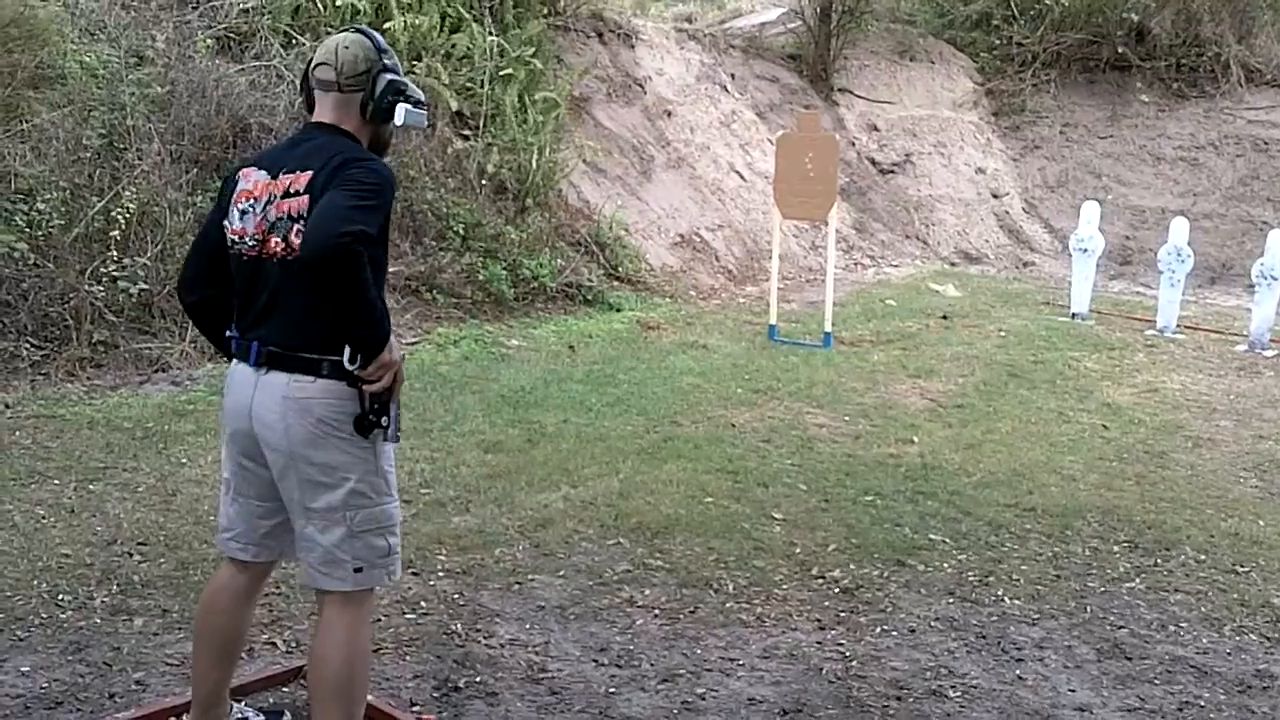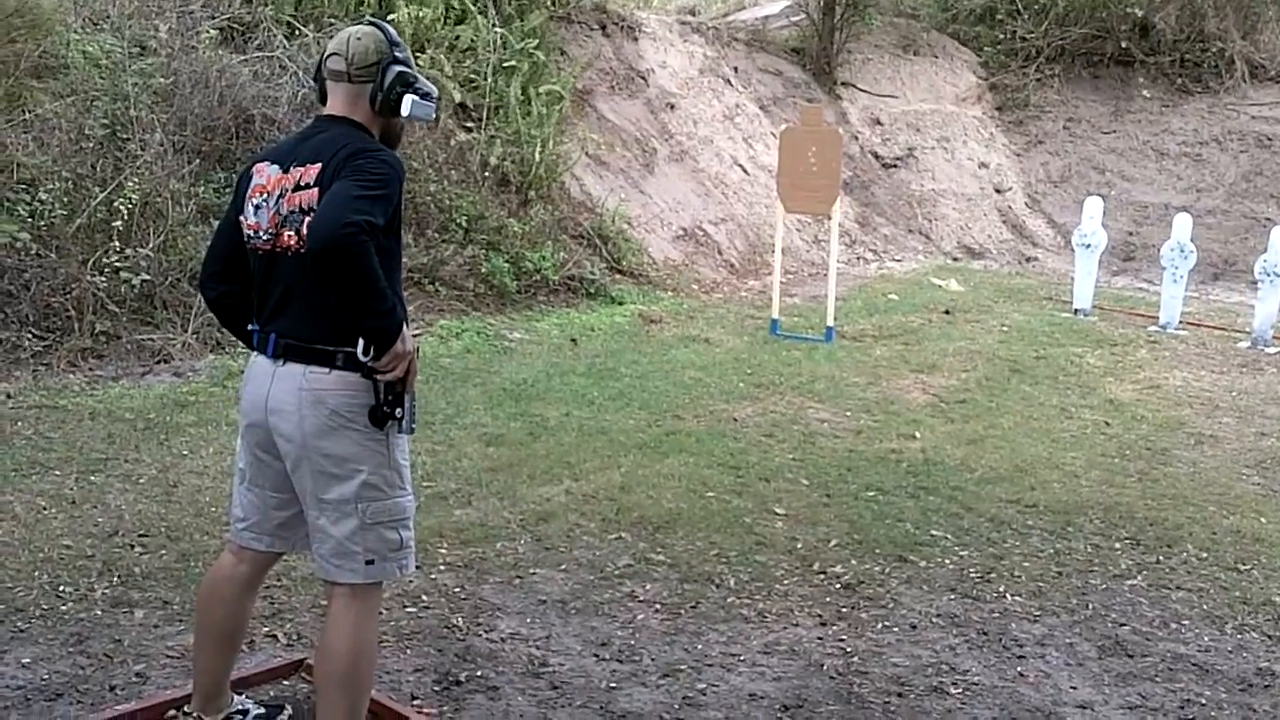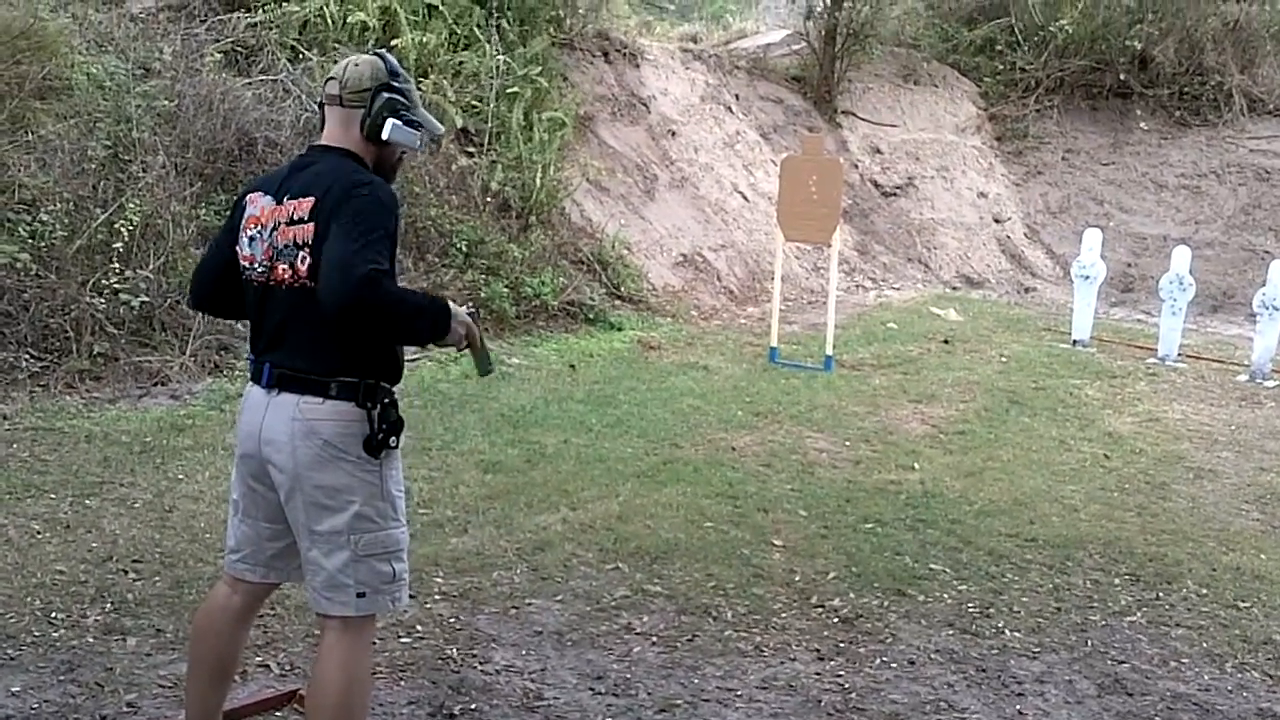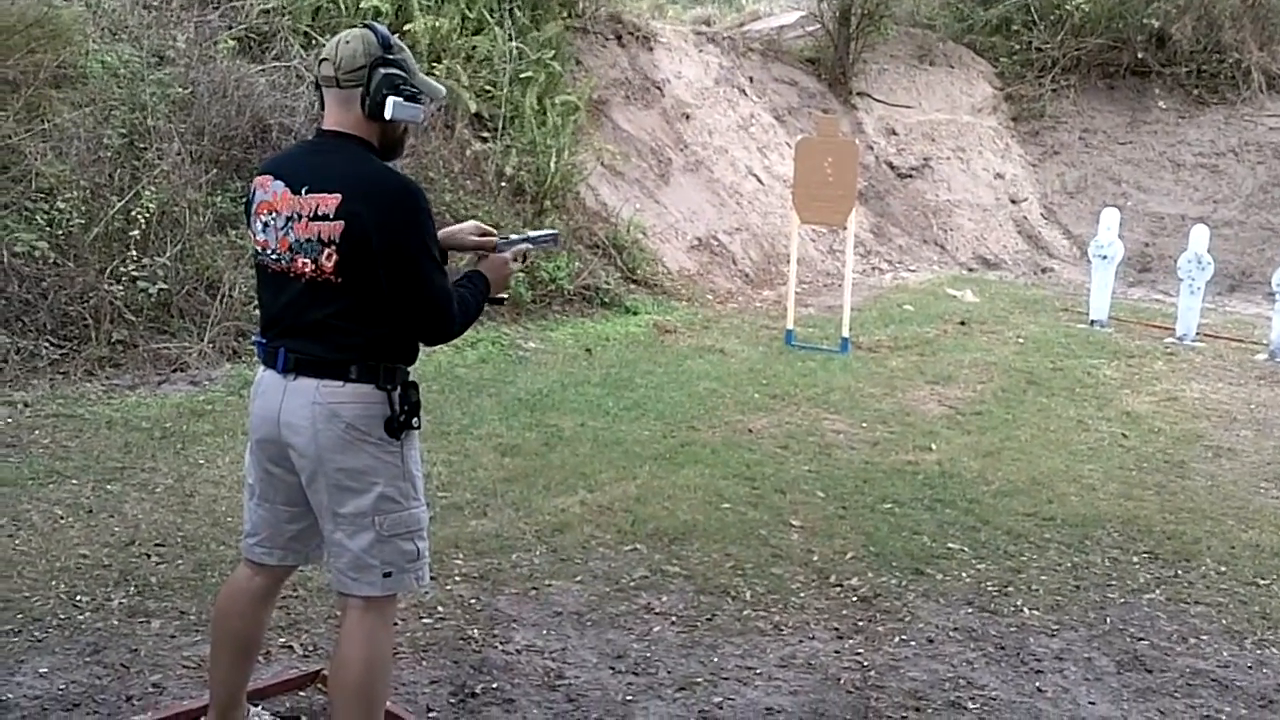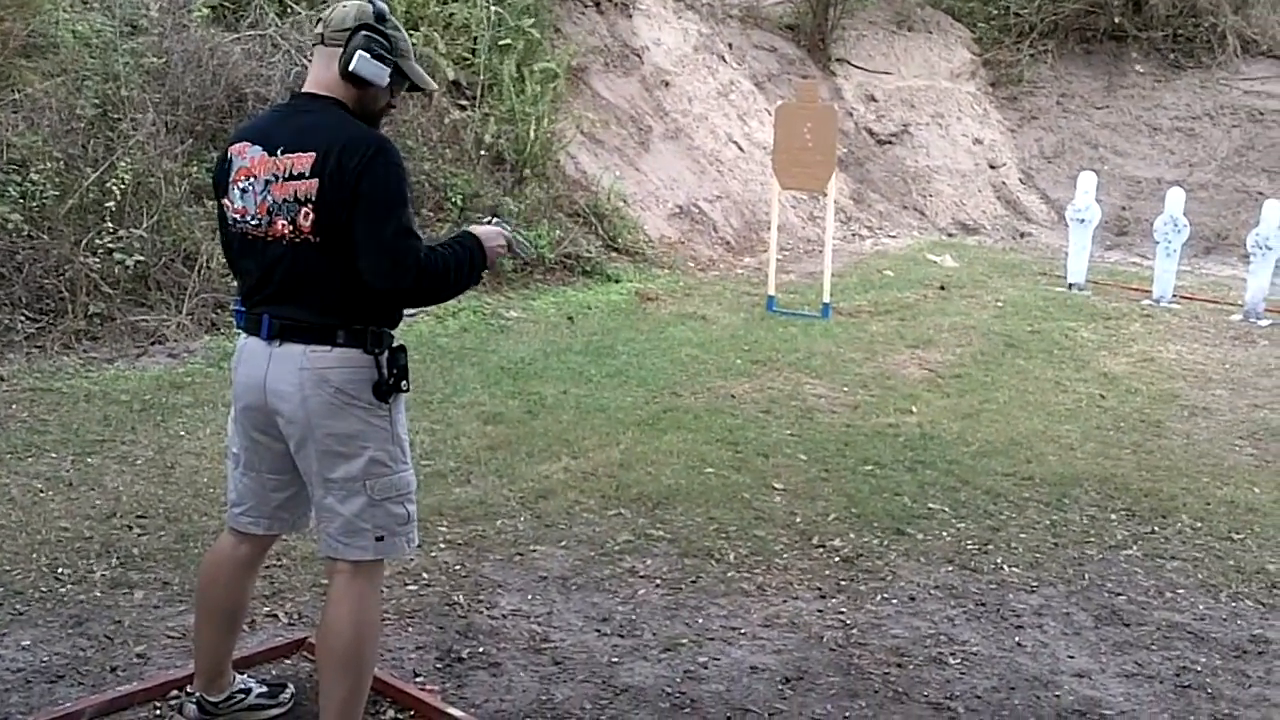
dt=1s
person 1, frame 1
left shoulder: (250, 172)
right shoulder: (362, 170)
left elbow: (197, 285)
right elbow: (330, 247)
left wrist: (249, 351)
right wrist: (377, 341)
left hip: (247, 389)
right hip: (325, 402)
left knee: (242, 562)
right knee: (347, 591)
person 1, frame 2
left shoulder: (265, 165)
right shoulder: (372, 162)
left elbow: (218, 280)
right elbow: (338, 238)
right wrist: (390, 329)
left hip: (264, 380)
right hip: (338, 394)
left knee: (247, 550)
right knee: (355, 584)
person 1, frame 3
left shoulder: (260, 193)
right shoulder: (362, 192)
left elbow: (208, 291)
right elbow: (356, 292)
right wrist: (440, 317)
left hip: (261, 407)
right hip: (335, 425)
left knee: (241, 581)
right knee: (349, 615)
person 1, frame 4
left shoulder: (270, 177)
right shoulder: (388, 191)
right elbow: (433, 321)
left wrist: (435, 243)
right wrist: (482, 281)
left hip: (274, 391)
right hip: (352, 408)
left knee: (260, 565)
right knee: (369, 596)
person 1, frame 5
left shoulder: (243, 143)
right shoulder: (364, 150)
right elbow: (399, 277)
right wrist: (475, 249)
left hip: (256, 357)
right hip: (337, 373)
left knee: (244, 530)
right knee: (358, 562)
